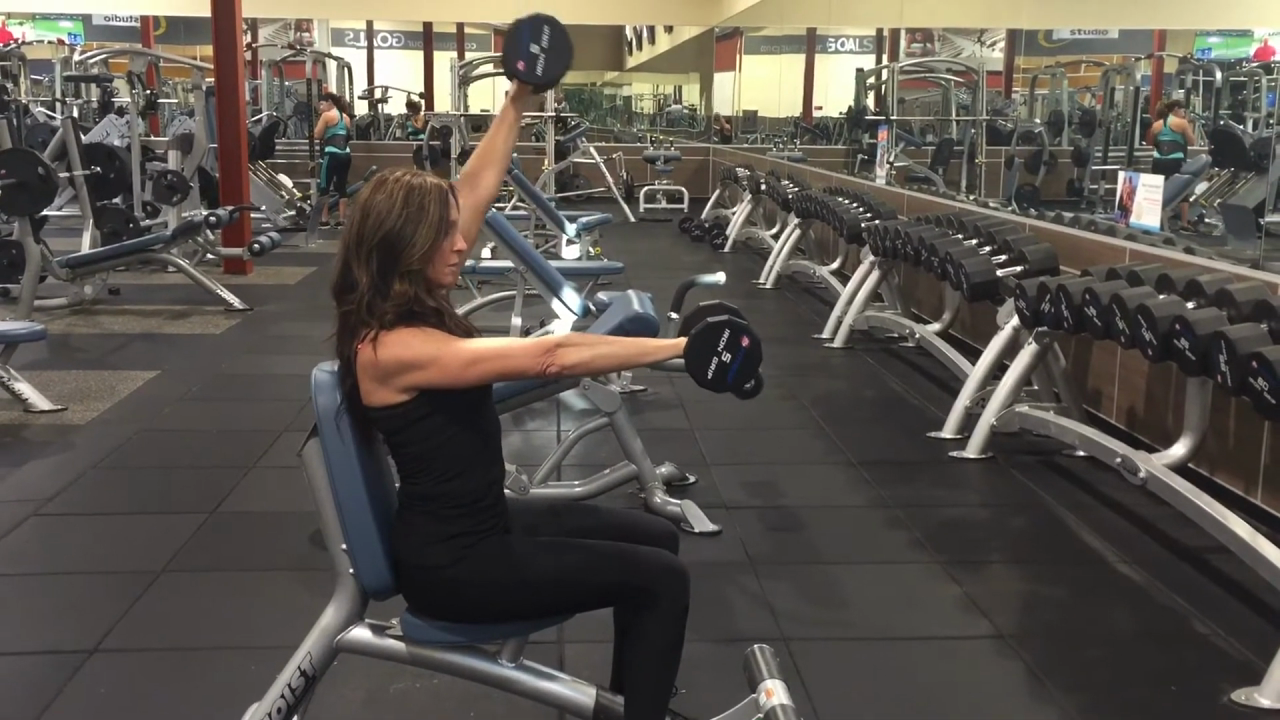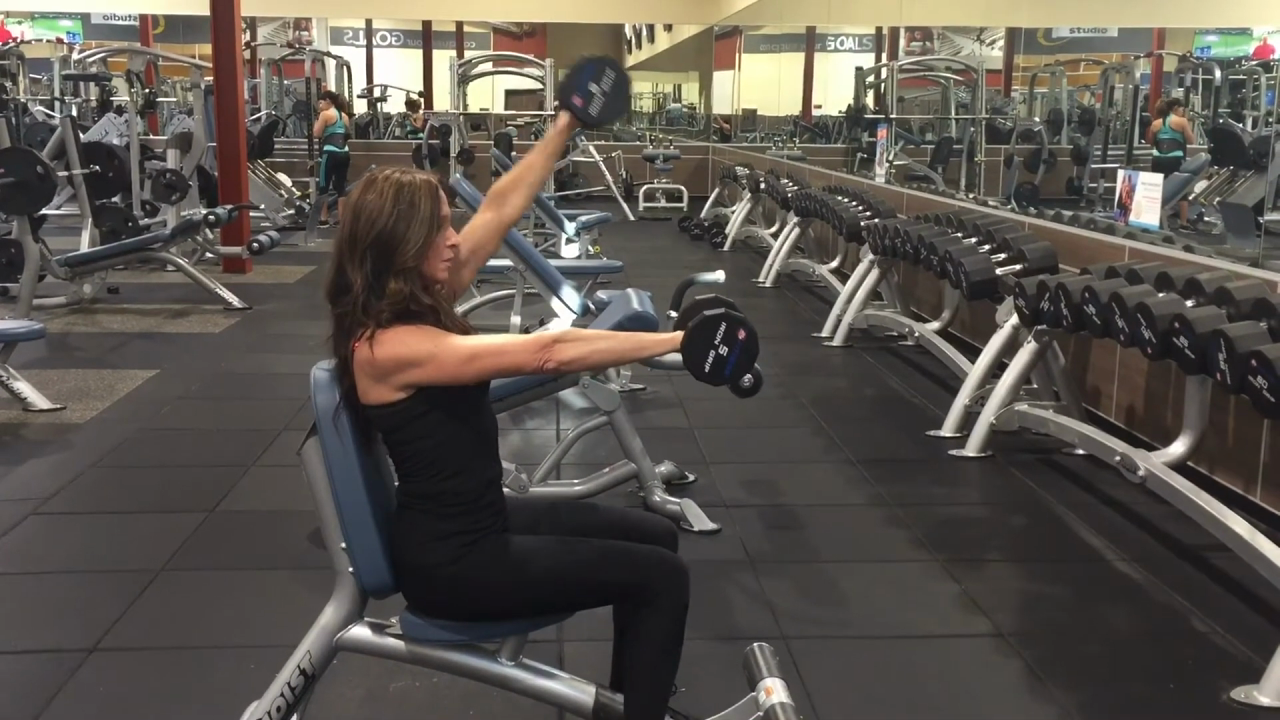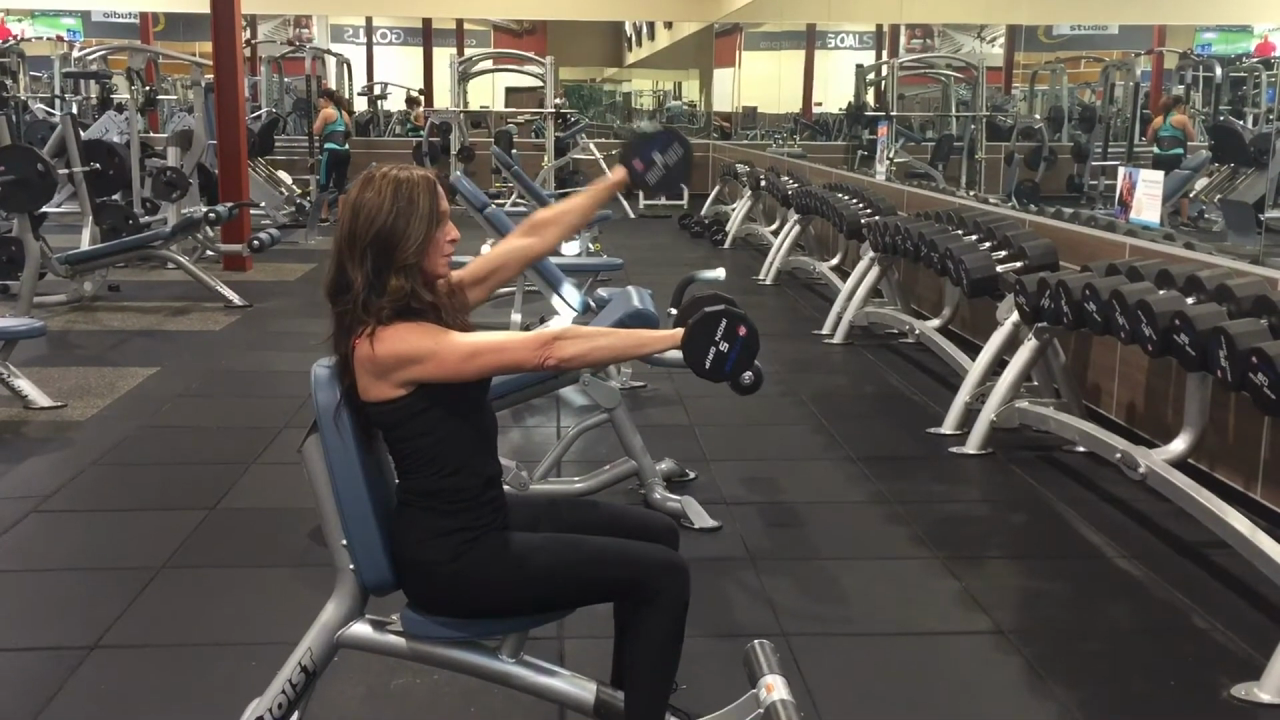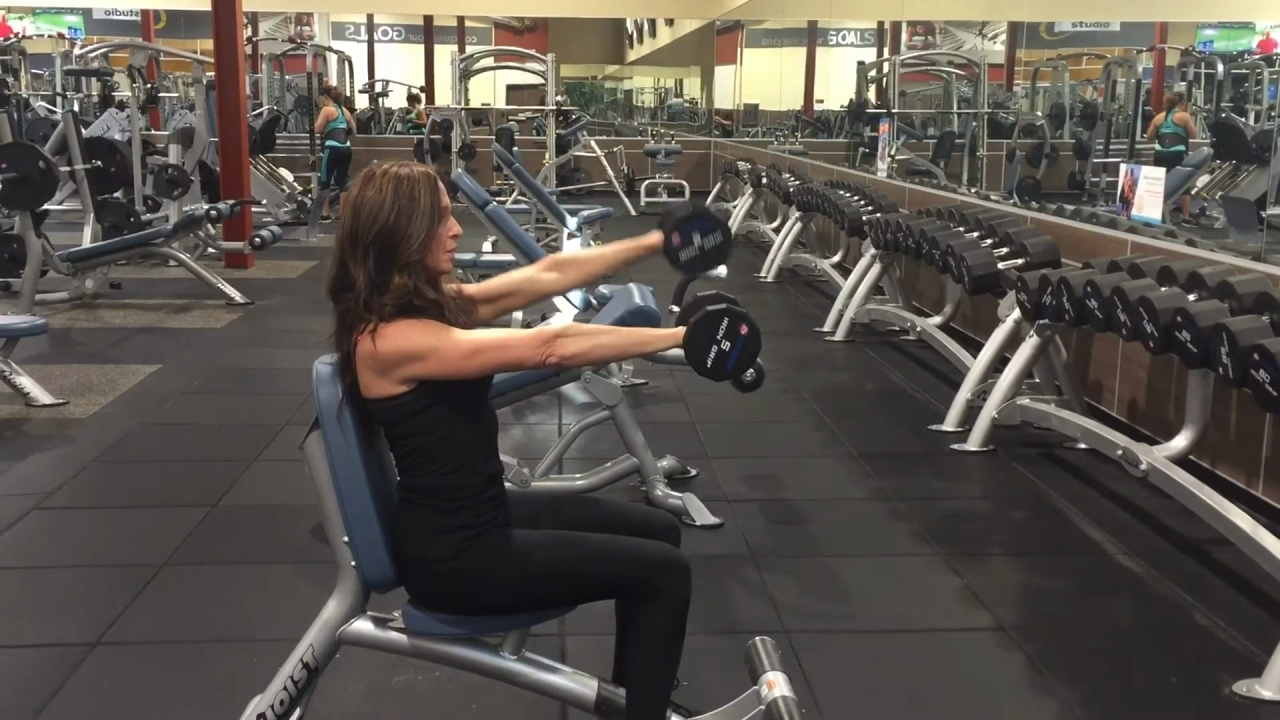
dt=0.2s
person 1, frame 1
left shoulder: (412, 308)
right shoulder: (391, 348)
left elbow: (478, 187)
right elbow: (548, 356)
left wrist: (516, 99)
right wrist: (681, 345)
left hip: (481, 521)
right hip: (451, 560)
left knee: (655, 539)
right knee: (662, 578)
person 1, frame 2
left shoulder: (417, 302)
right shoulder: (388, 345)
left elbow: (503, 208)
right elbow: (546, 352)
left wrist: (563, 128)
right wrist: (677, 339)
left hip: (479, 519)
right hip: (449, 558)
left knee: (656, 537)
right knee: (661, 576)
person 1, frame 3
left shoulder: (428, 298)
right shoulder: (386, 342)
left elbow: (531, 239)
right elbow: (547, 350)
left wrist: (618, 179)
right wrist: (676, 336)
left hip: (480, 517)
right hip: (449, 557)
left knee: (655, 534)
right knee: (662, 575)
person 1, frame 4
left shoulder: (432, 302)
right shoulder: (389, 340)
left elbow: (547, 275)
right elbow: (550, 348)
left wrist: (653, 241)
right wrist: (679, 335)
left hip: (482, 514)
right hip: (452, 553)
left knee: (657, 531)
right knee: (664, 572)
